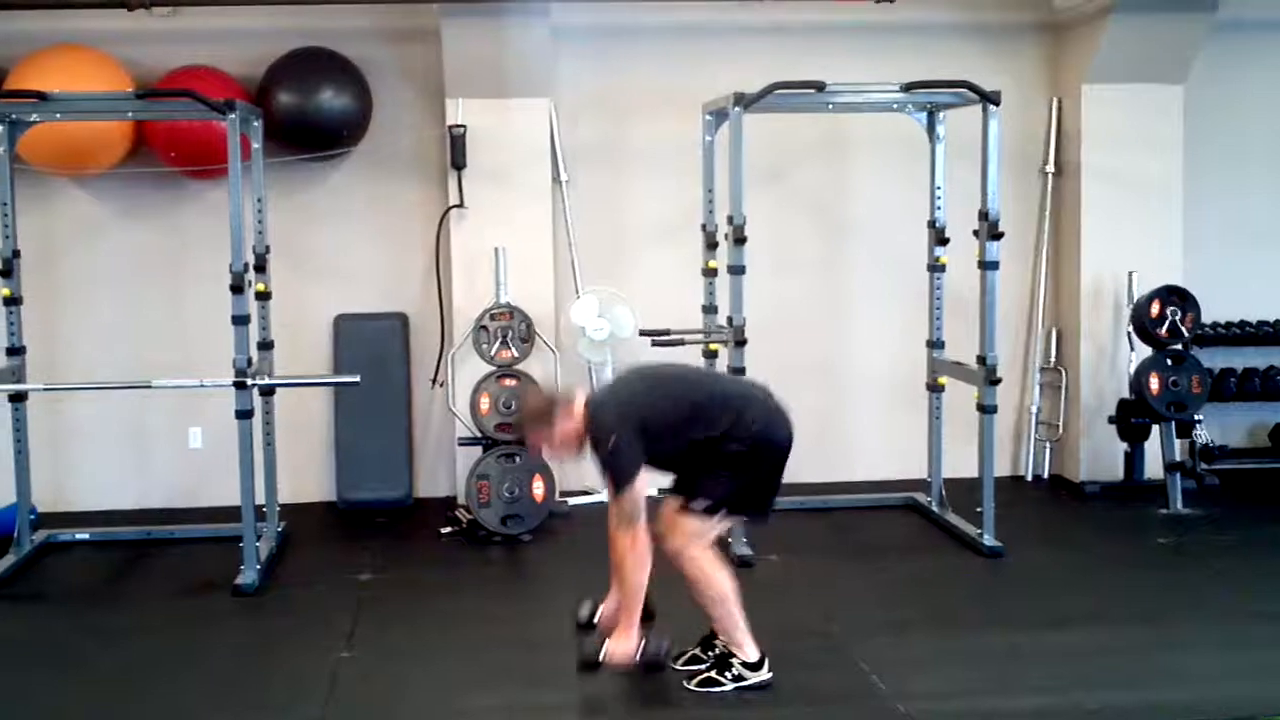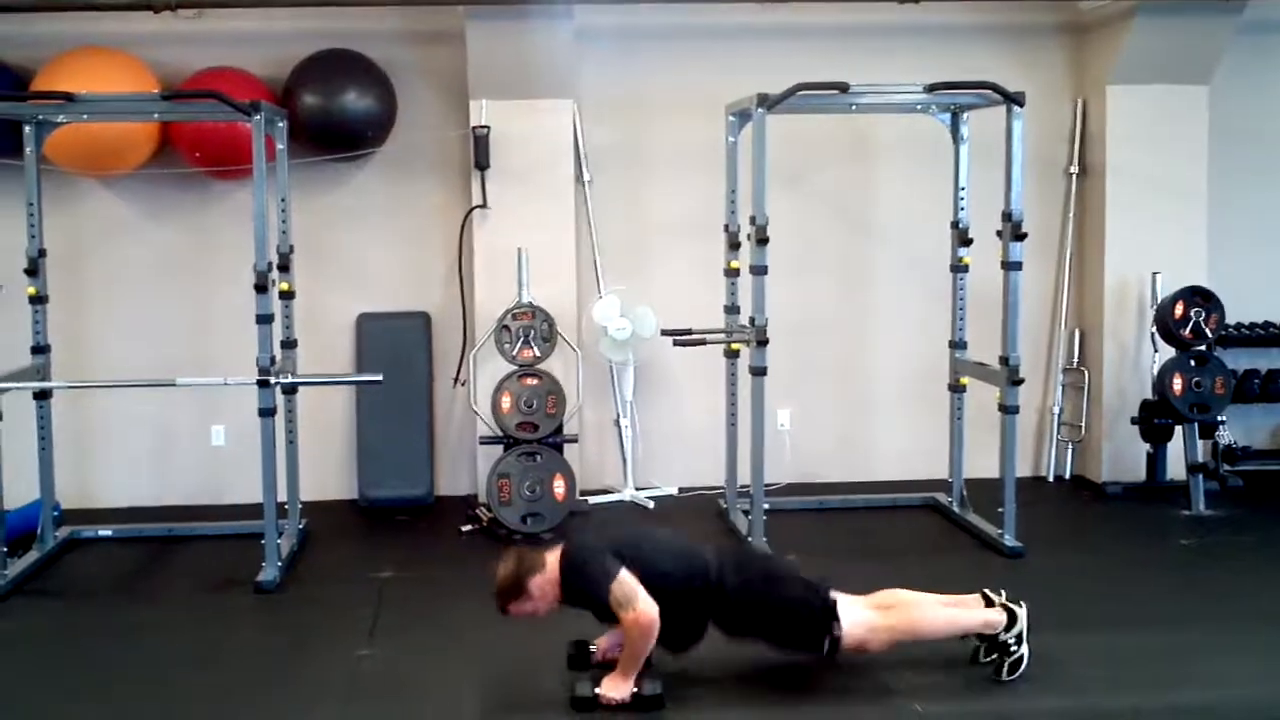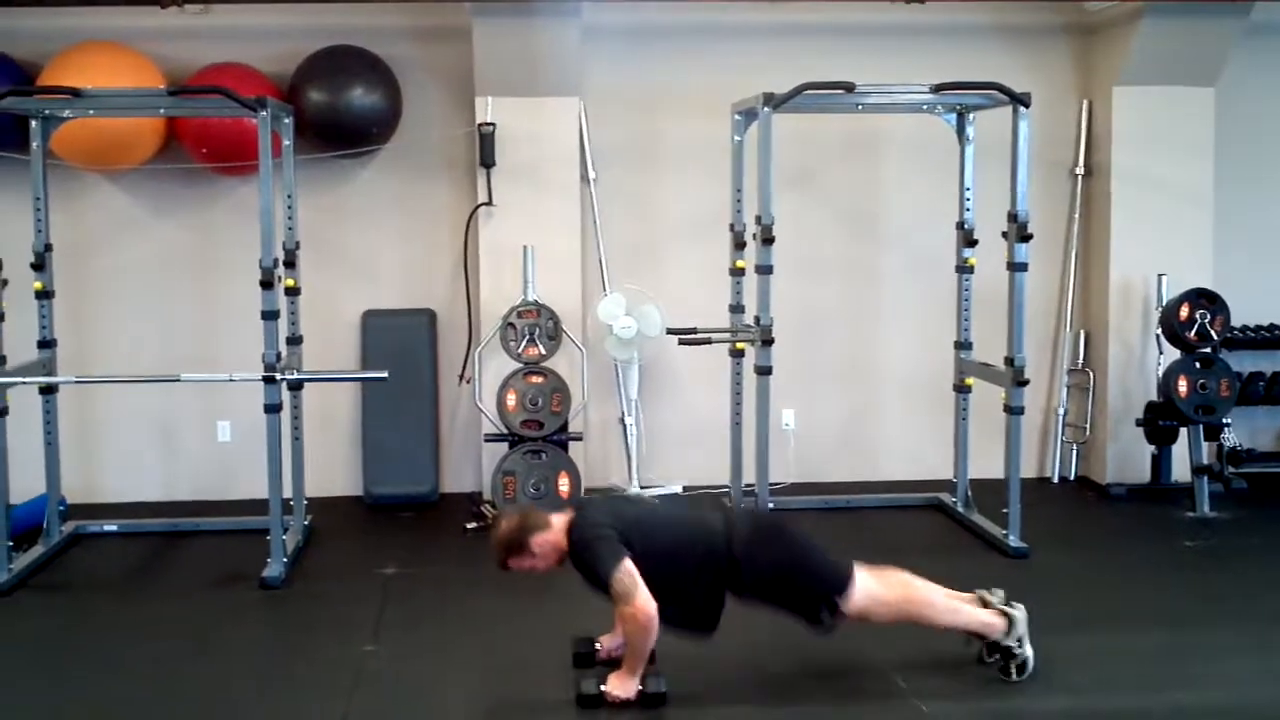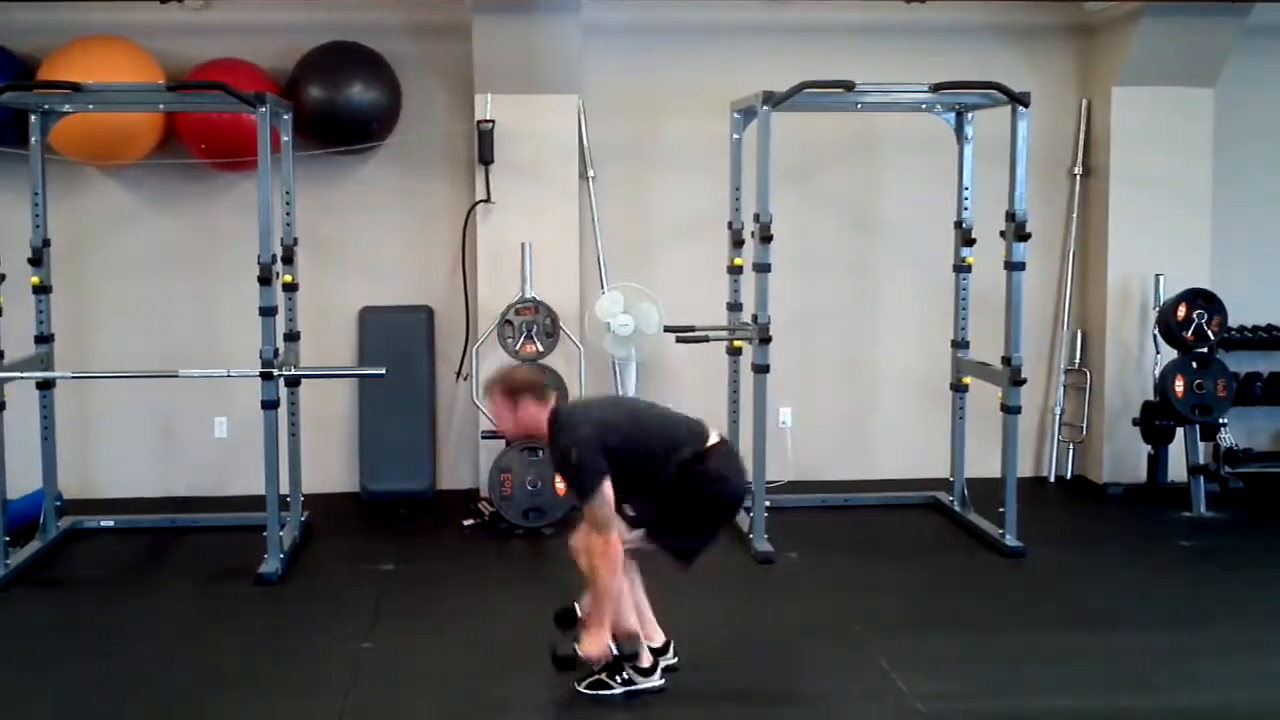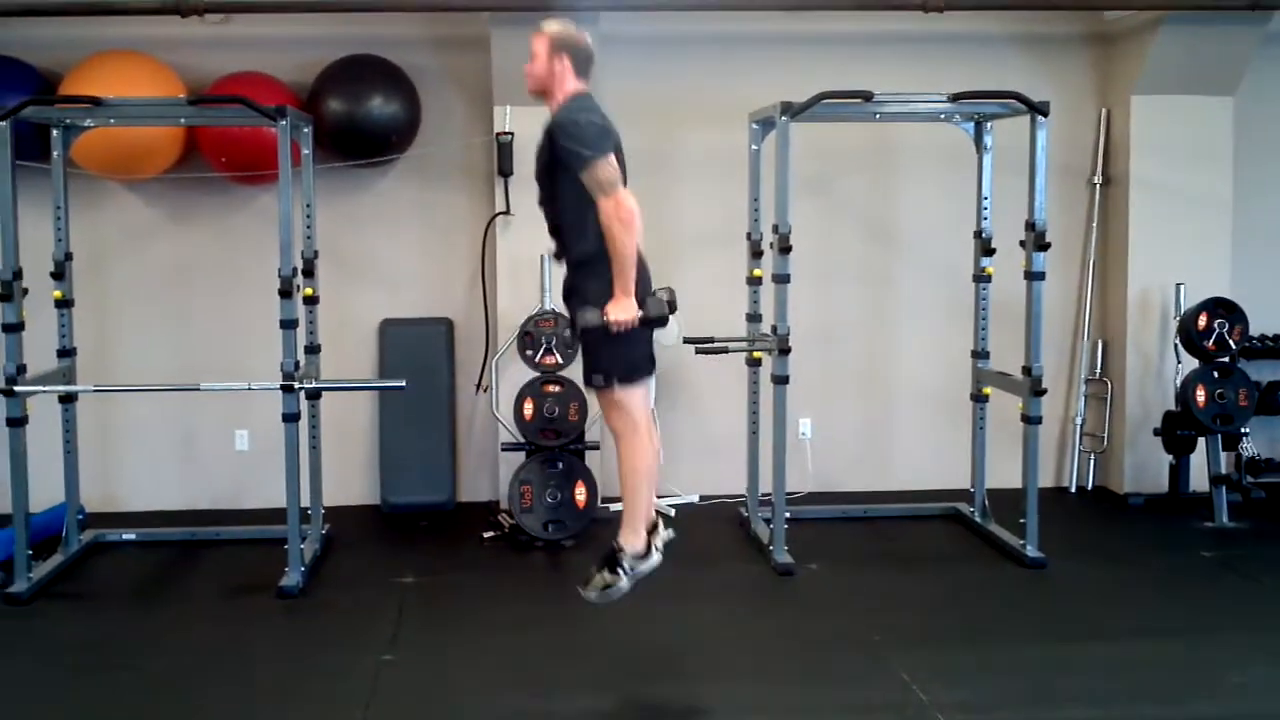
dt=0.5s
person 1, frame 1
left shoulder: (609, 427)
right shoulder: (603, 413)
left elbow: (630, 535)
right elbow: (620, 515)
left wrist: (628, 630)
right wrist: (615, 597)
left hip: (755, 433)
right hip: (734, 428)
left knee: (682, 539)
right knee: (674, 522)
left ankle: (748, 660)
right ankle: (725, 638)
person 1, frame 2
left shoulder: (581, 567)
right shoulder: (582, 548)
left elbow: (646, 614)
left wrist: (625, 675)
right wrist: (620, 633)
left hip: (735, 593)
right hip: (727, 573)
left knee: (871, 630)
right knee: (861, 610)
left ankle: (1000, 621)
right ankle: (985, 604)
person 1, frame 3
left shoulder: (587, 541)
right shoulder: (586, 514)
left elbow: (644, 610)
left wrist: (629, 673)
right wrist: (622, 633)
left hip: (743, 553)
right hip: (739, 538)
left knee: (868, 598)
right knee: (863, 582)
left ankle: (997, 624)
right ankle: (983, 606)
person 1, frame 4
left shoulder: (574, 443)
right shoulder: (573, 425)
left elbow: (605, 540)
right elbow: (602, 530)
left wrist: (599, 629)
right wrist: (596, 602)
left hip: (711, 480)
right hip: (702, 468)
left knee: (586, 546)
right knee: (589, 544)
left ankle: (641, 663)
right ankle: (656, 647)
person 1, frame 5
left shoulder: (574, 121)
right shoulder: (578, 120)
left elbow: (618, 206)
left wrist: (623, 293)
left hip: (605, 286)
right hip: (599, 280)
left knee: (624, 407)
right knee: (627, 406)
left ankle: (635, 543)
right ankle: (643, 525)
